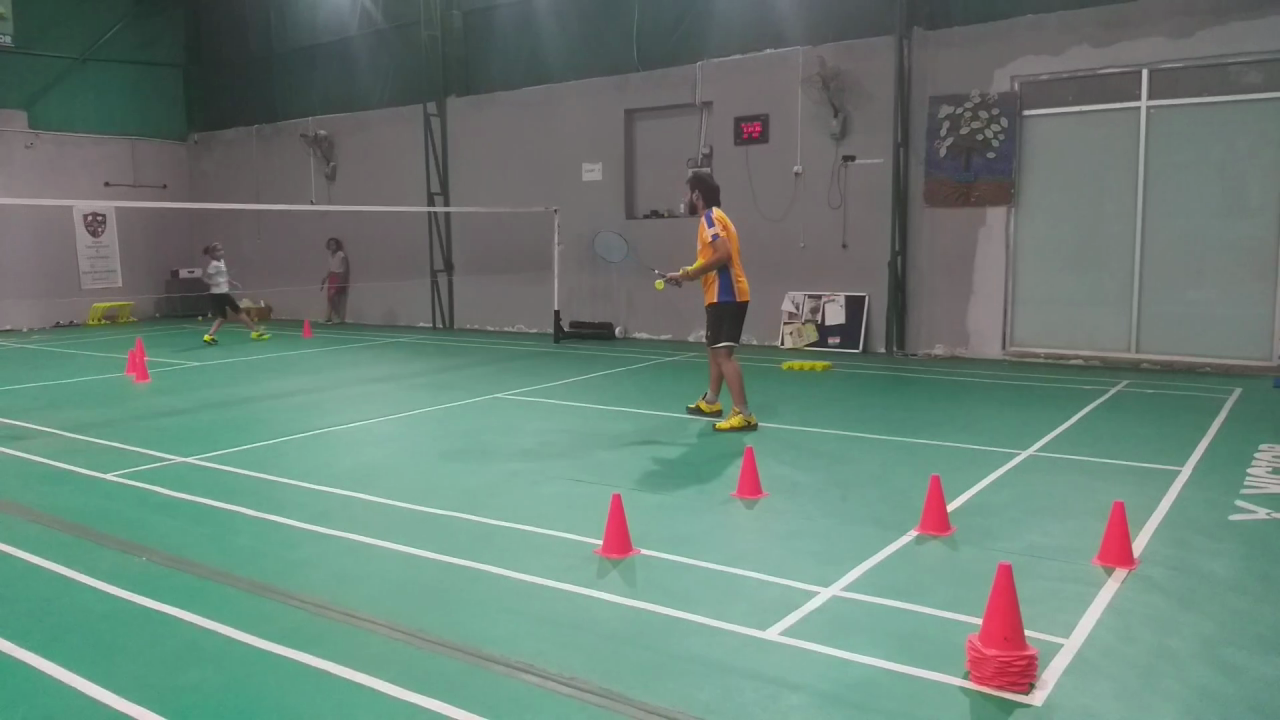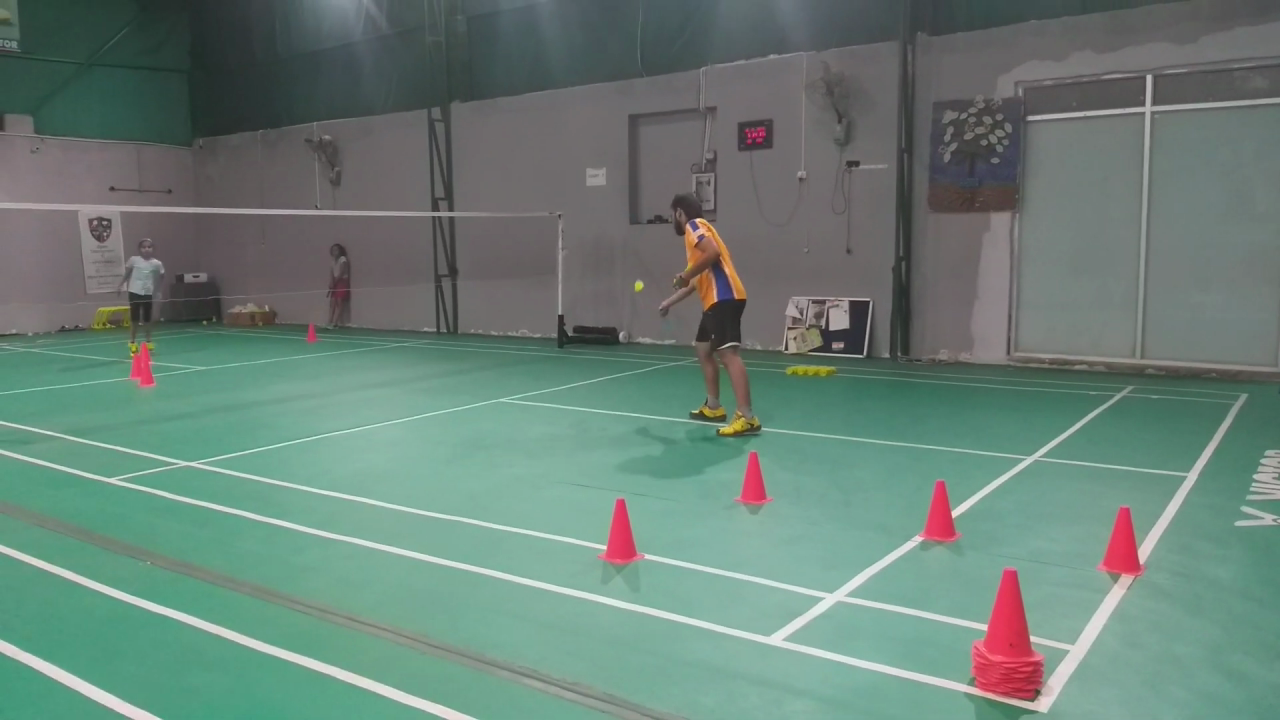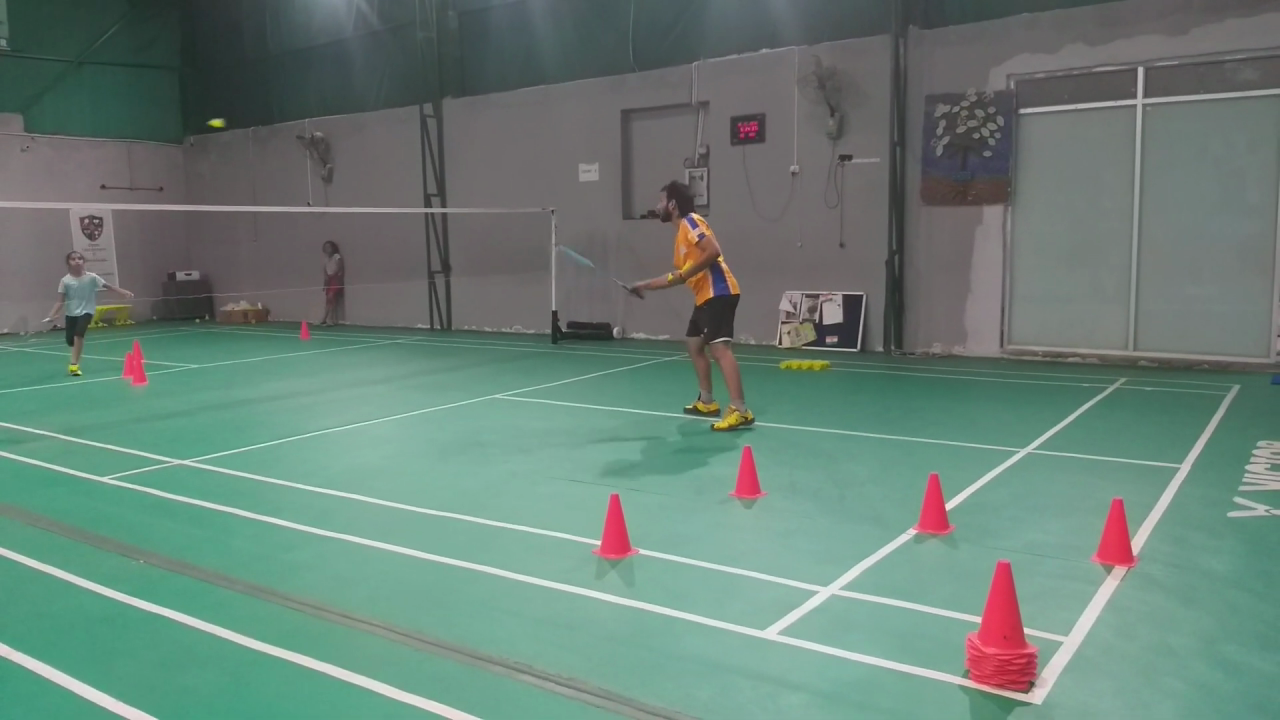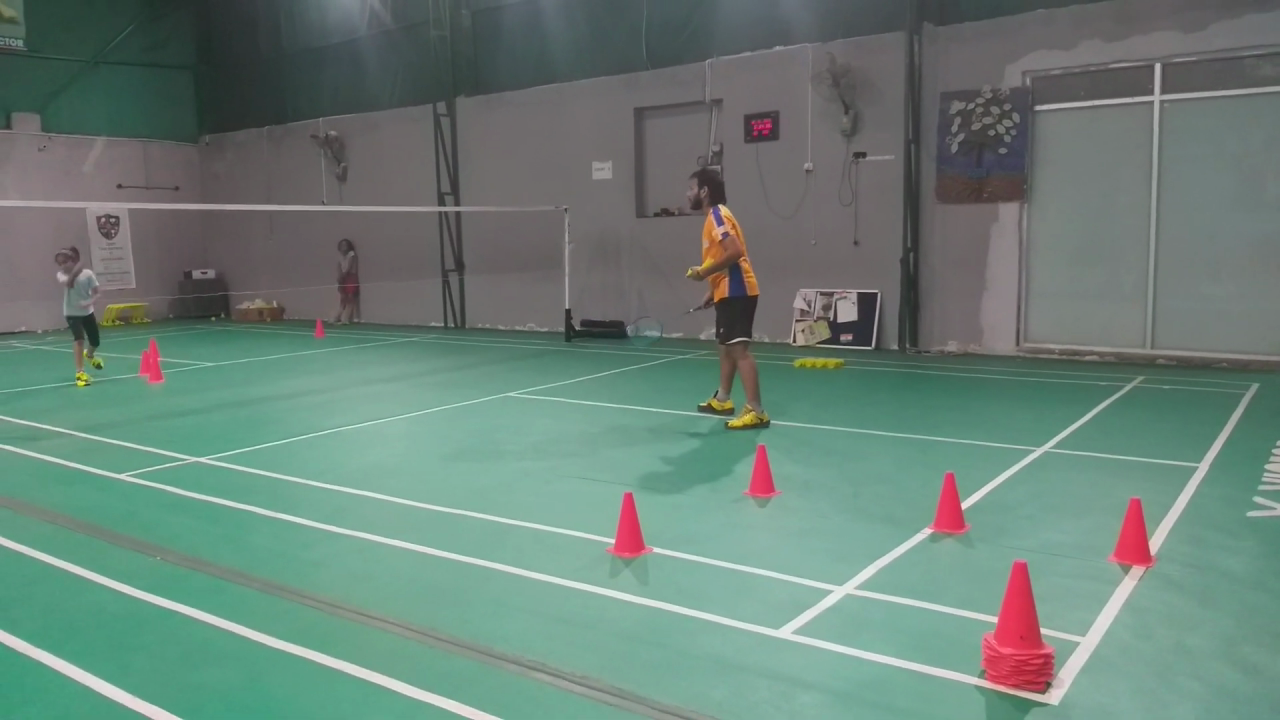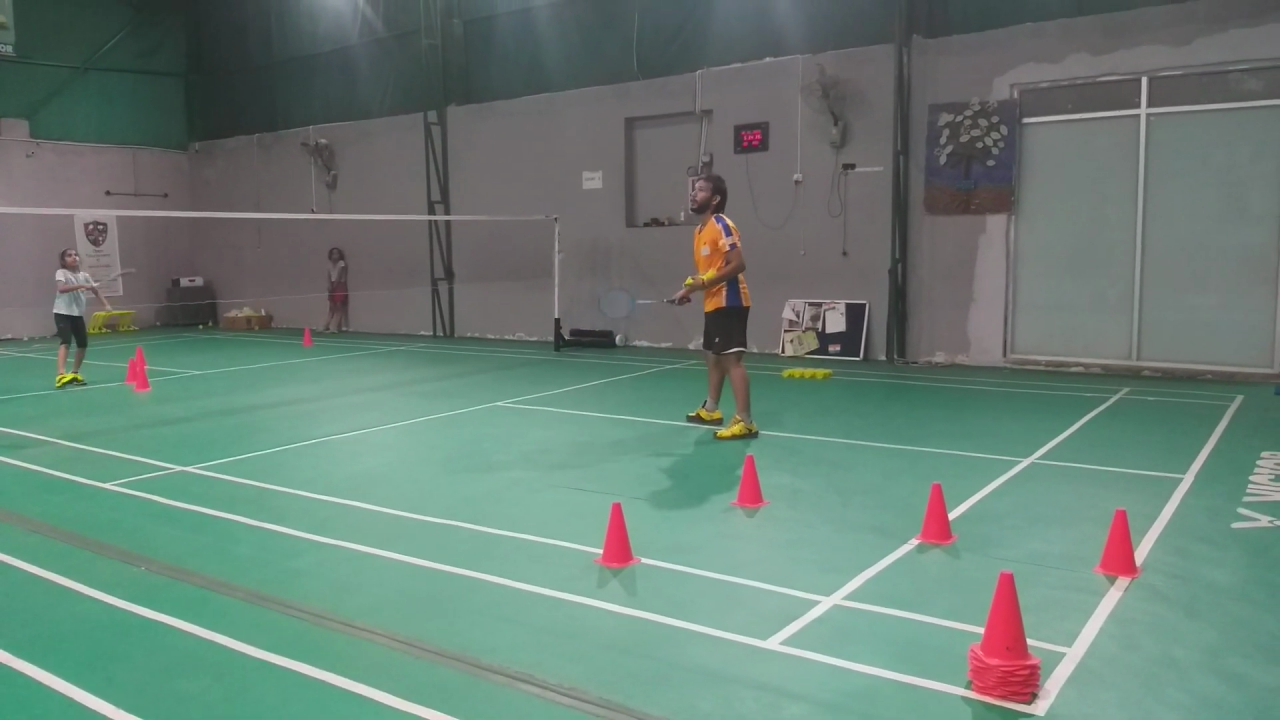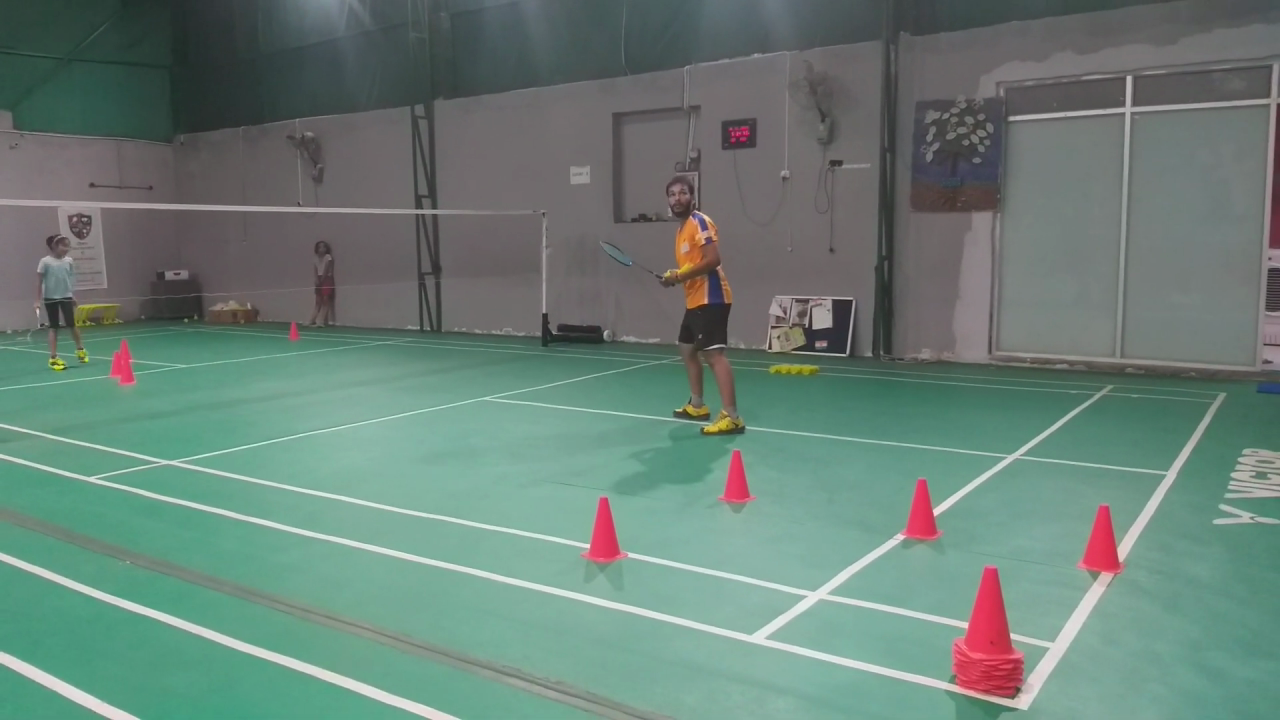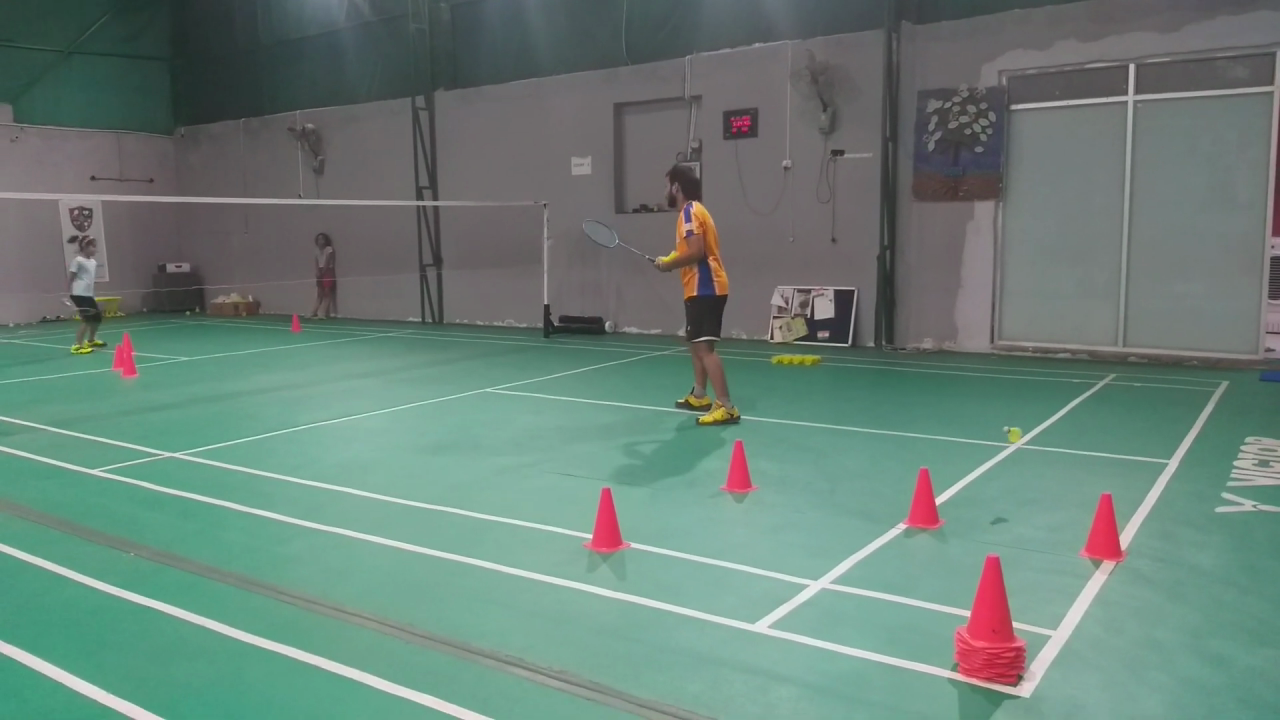
dt=0.7s
person 1, frame 1
left shoulder: (710, 217)
right shoulder: (714, 218)
left elbow: (723, 255)
left wrist: (693, 272)
right wrist: (685, 275)
left hip: (725, 297)
right hip: (723, 296)
left knee: (723, 354)
right knee: (715, 351)
left ankle: (744, 415)
right ankle: (710, 402)
person 1, frame 2
left shoulder: (694, 226)
right shoulder: (692, 239)
left elbow: (714, 253)
right elbow: (692, 285)
left wrist: (686, 275)
right wrist: (669, 301)
left hip: (725, 299)
right hip: (714, 302)
left knee: (728, 355)
right knee: (704, 351)
left ankle: (747, 417)
right ankle: (713, 407)
person 1, frame 3
left shoulder: (691, 222)
right shoulder: (681, 234)
left elbow: (714, 252)
right elbow: (676, 274)
left wrist: (685, 274)
right wrist: (646, 285)
left hip: (719, 293)
right hip: (706, 297)
left knee: (720, 348)
right knee: (694, 345)
left ankle: (740, 411)
right ankle: (707, 402)
person 1, frame 4
left shoulder: (718, 215)
right shoulder: (713, 217)
left elbow: (734, 253)
left wrist: (703, 272)
right wrist: (712, 291)
left hip: (736, 292)
right hip: (728, 292)
left knee: (739, 349)
right knee: (725, 347)
left ankle: (756, 411)
right ankle: (722, 400)
person 1, frame 5
left shoulder: (721, 225)
right shoulder: (700, 229)
left elbow: (738, 264)
left wrist: (706, 283)
right wrist: (689, 289)
left hip: (728, 303)
right hip: (713, 304)
left knee: (732, 359)
right knee: (713, 357)
left ankle: (745, 422)
right ankle: (711, 410)
person 1, frame 6
left shoulder: (700, 222)
right shoulder: (682, 228)
left elbow: (713, 259)
left wrist: (680, 274)
right wrist: (675, 277)
left hip: (711, 299)
right hip: (695, 301)
left knee: (714, 355)
right knee: (687, 350)
left ankle: (731, 416)
right ankle: (697, 405)
person 1, frame 7
left shoulder: (689, 212)
right shoulder: (694, 210)
left elbow: (696, 253)
left wrist: (667, 264)
right wrist: (671, 261)
left hip: (704, 289)
right hip: (704, 288)
left knee: (704, 347)
right knee: (696, 344)
left ankle: (726, 407)
right ankle: (699, 396)
